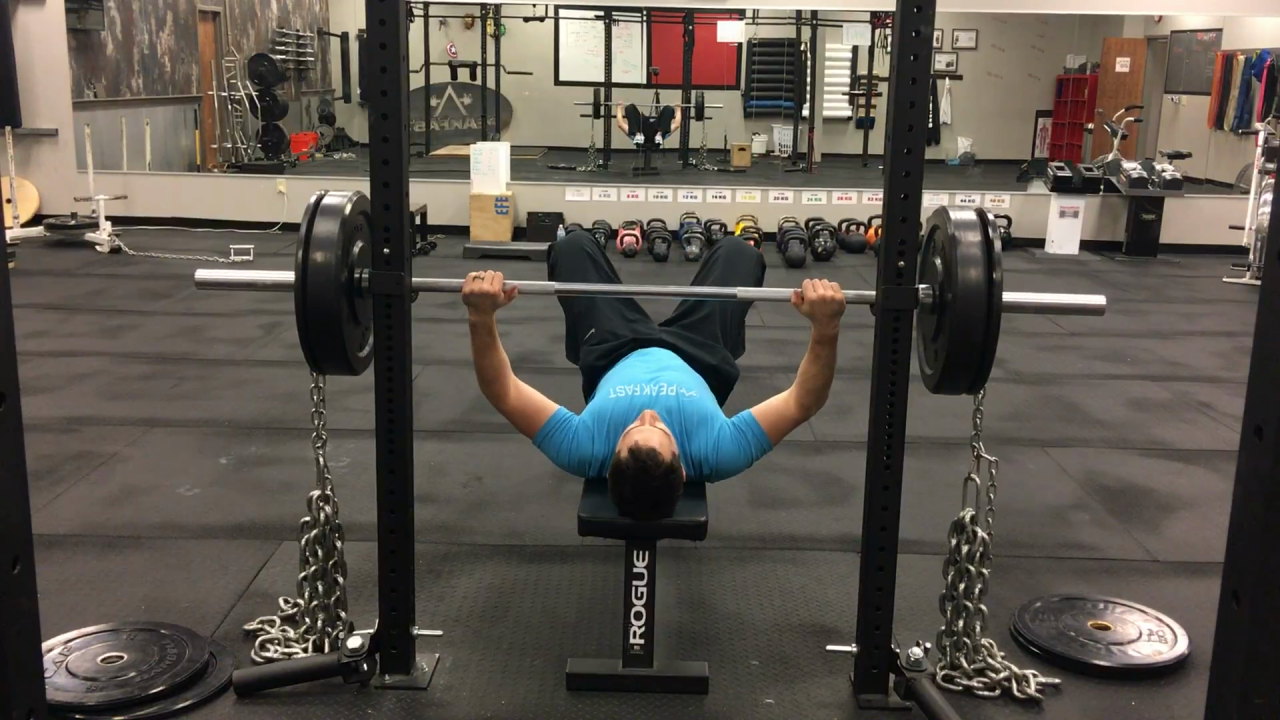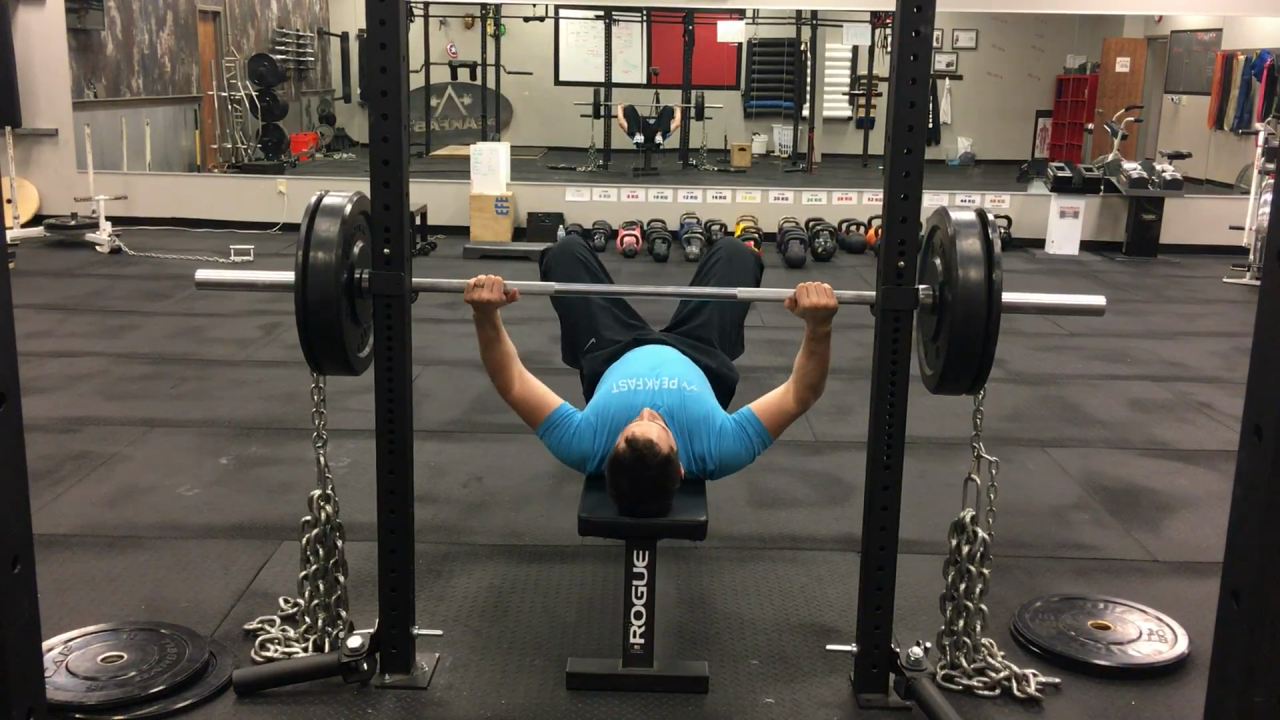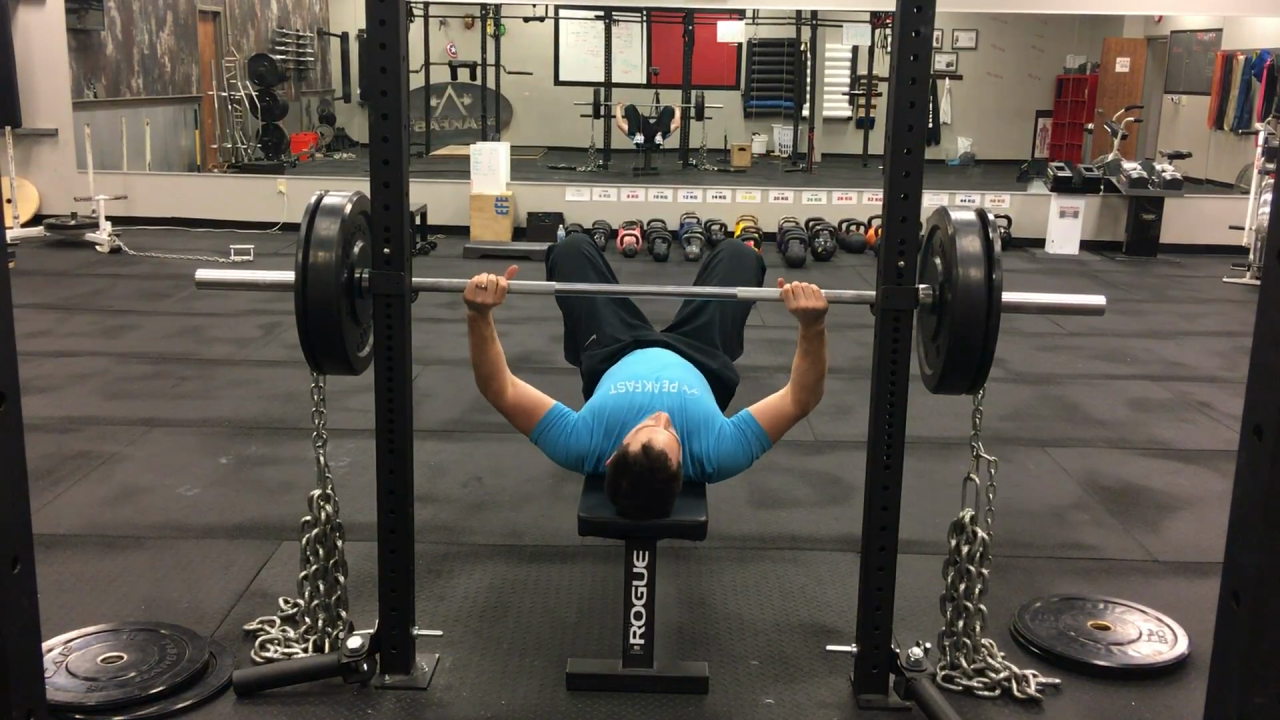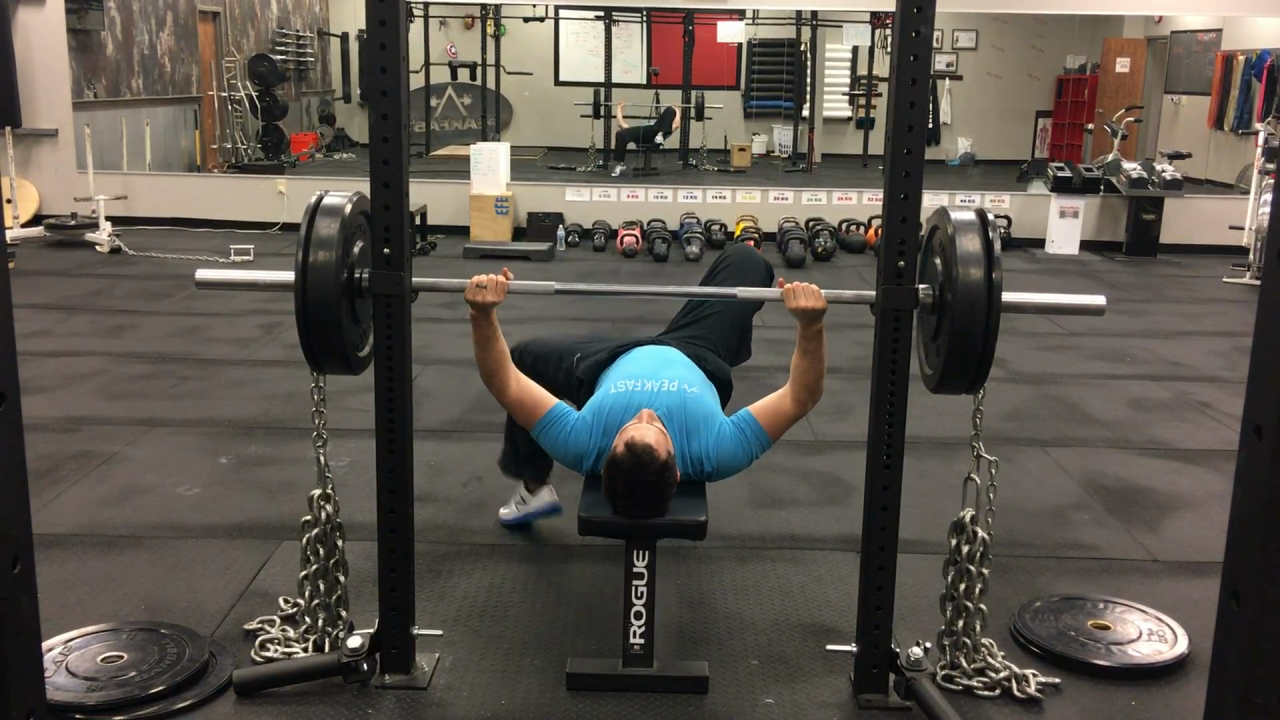
dt=1s
person 1, frame 1
left shoulder: (586, 451)
right shoulder: (714, 454)
left elbow: (502, 392)
right elbow: (803, 402)
left wrist: (481, 316)
right wrist: (825, 326)
left hip: (614, 360)
right hip: (696, 363)
left knee: (574, 245)
right knee: (738, 252)
person 1, frame 2
left shoulder: (585, 446)
right shoulder: (716, 450)
left elbow: (512, 383)
right elbow: (801, 394)
left wrist: (486, 314)
right wrist: (818, 325)
left hip: (615, 360)
right hip: (697, 361)
left knee: (568, 250)
right knee: (734, 252)
person 1, frame 3
left shoulder: (583, 447)
right shoulder: (715, 454)
left elbow: (498, 389)
right elbow: (801, 398)
left wrist: (479, 314)
right wrist: (811, 325)
left hip: (614, 359)
right hip: (698, 365)
left knee: (573, 248)
right knee: (737, 254)
person 1, frame 4
left shoulder: (583, 446)
right shoulder: (713, 453)
left elbow: (505, 386)
right elbow: (800, 398)
left wrist: (483, 314)
right wrist: (810, 325)
left knee: (527, 356)
right knee: (745, 260)
